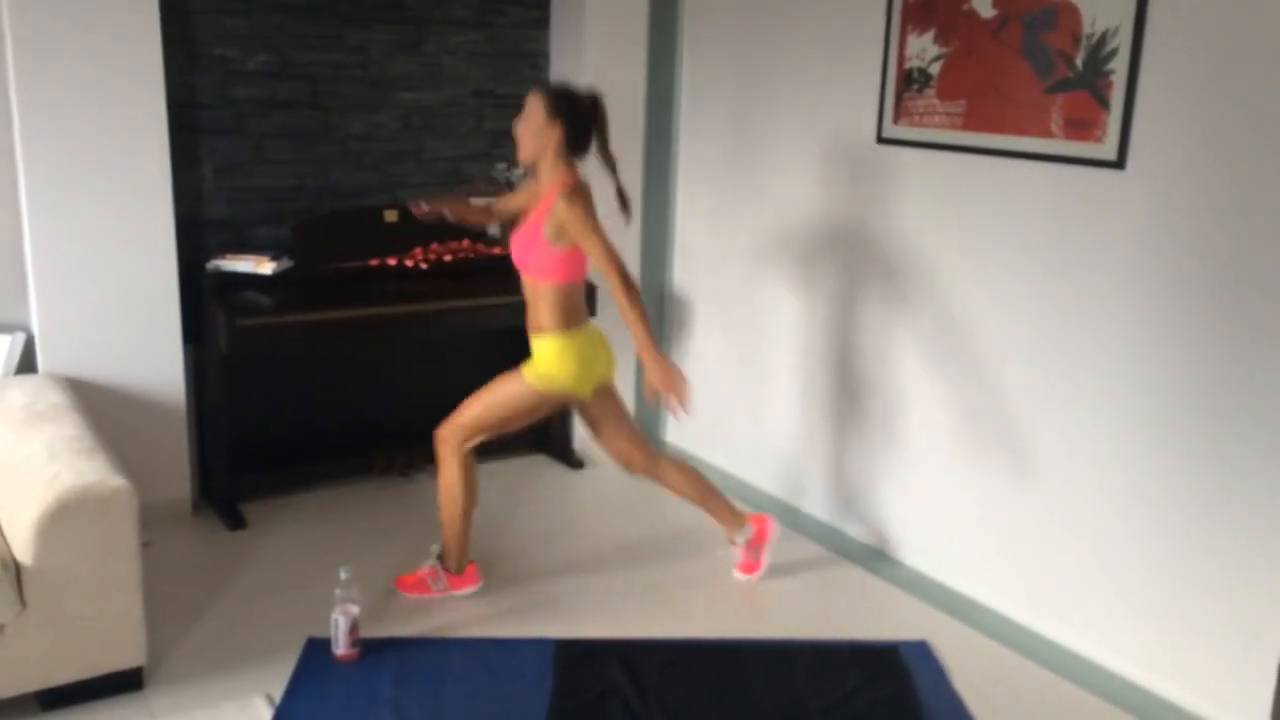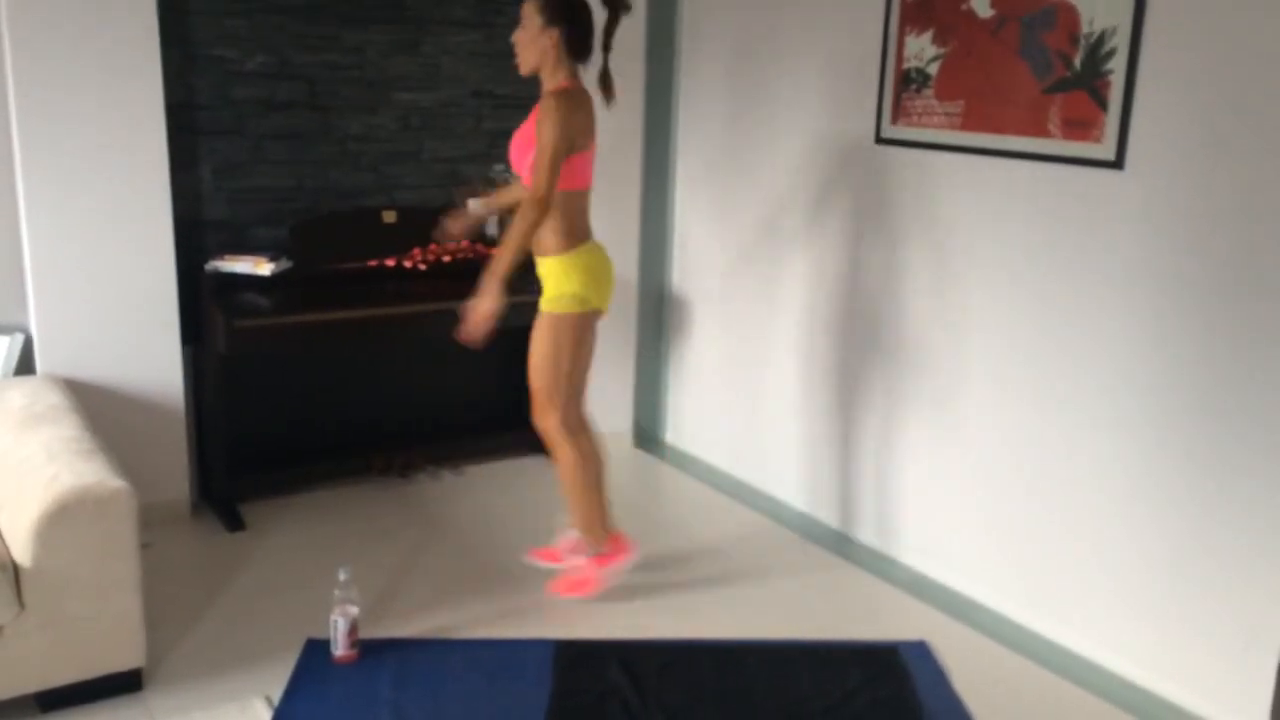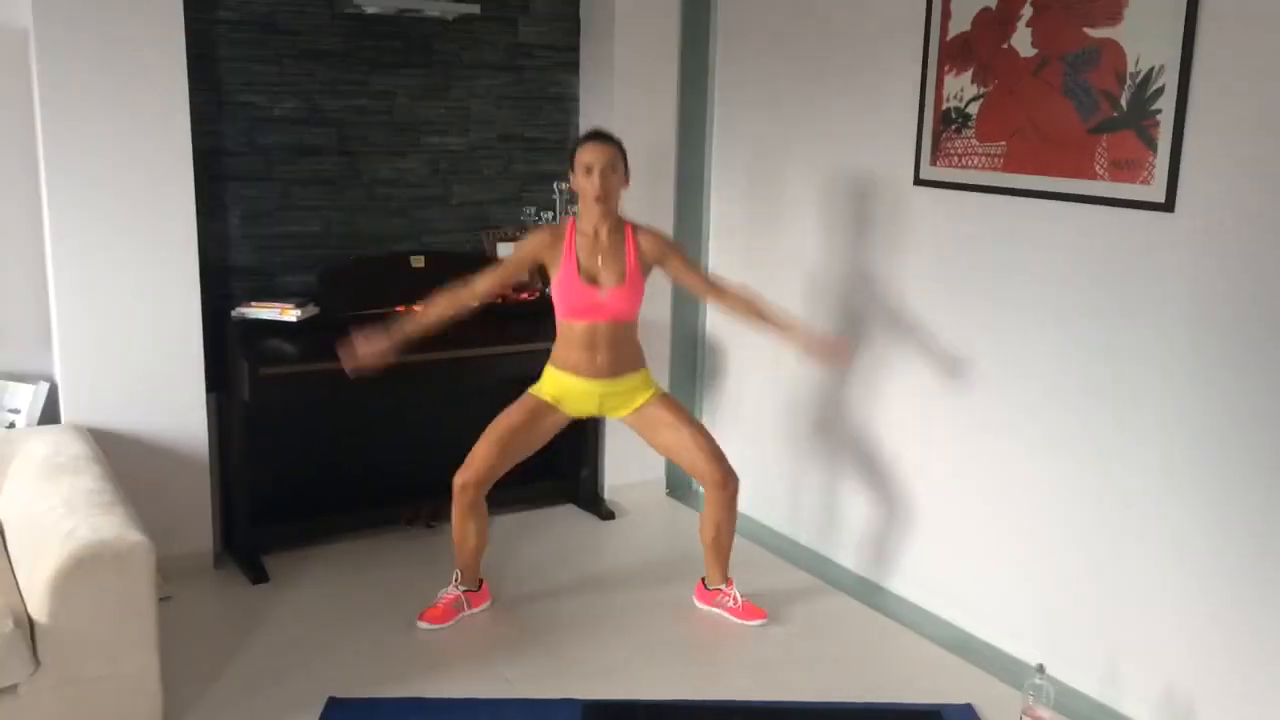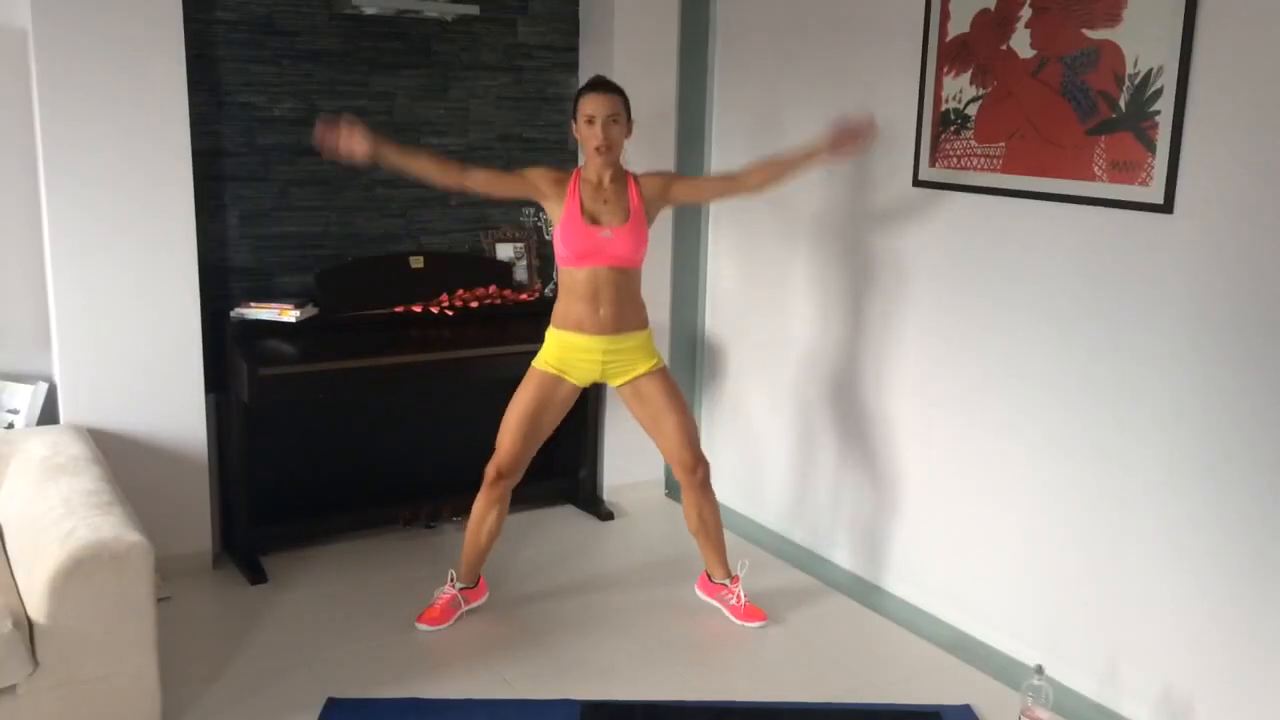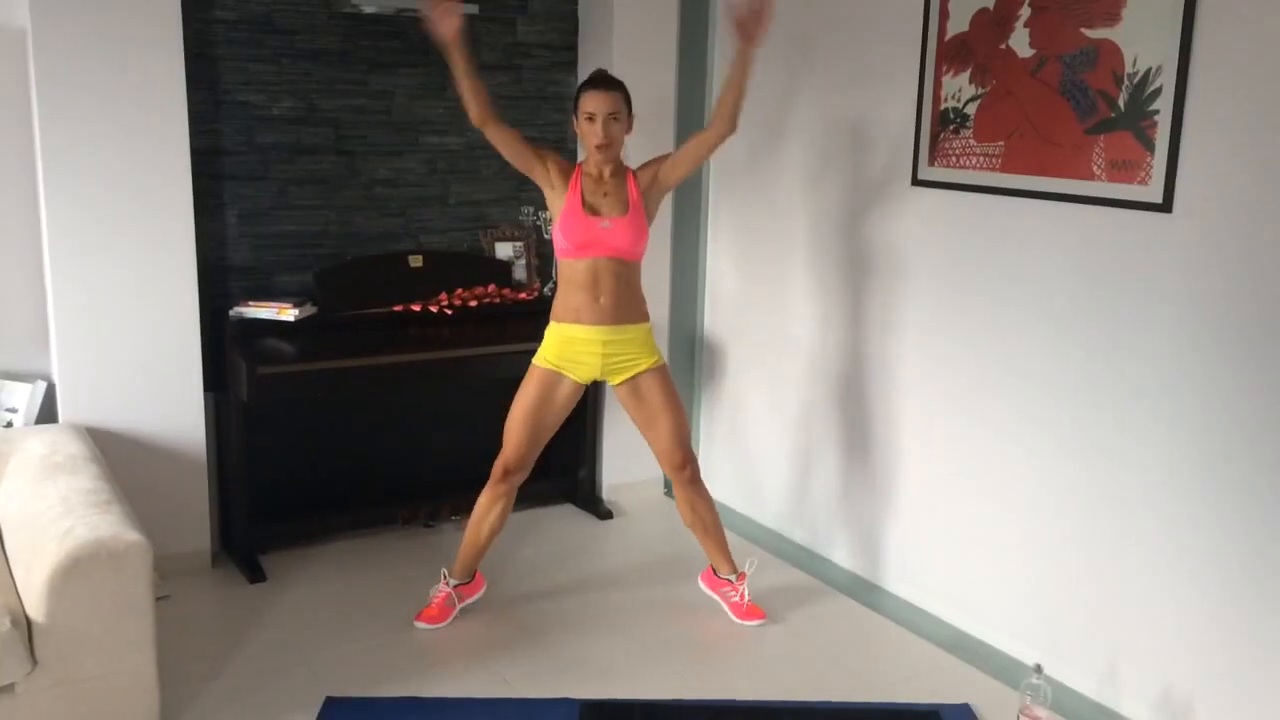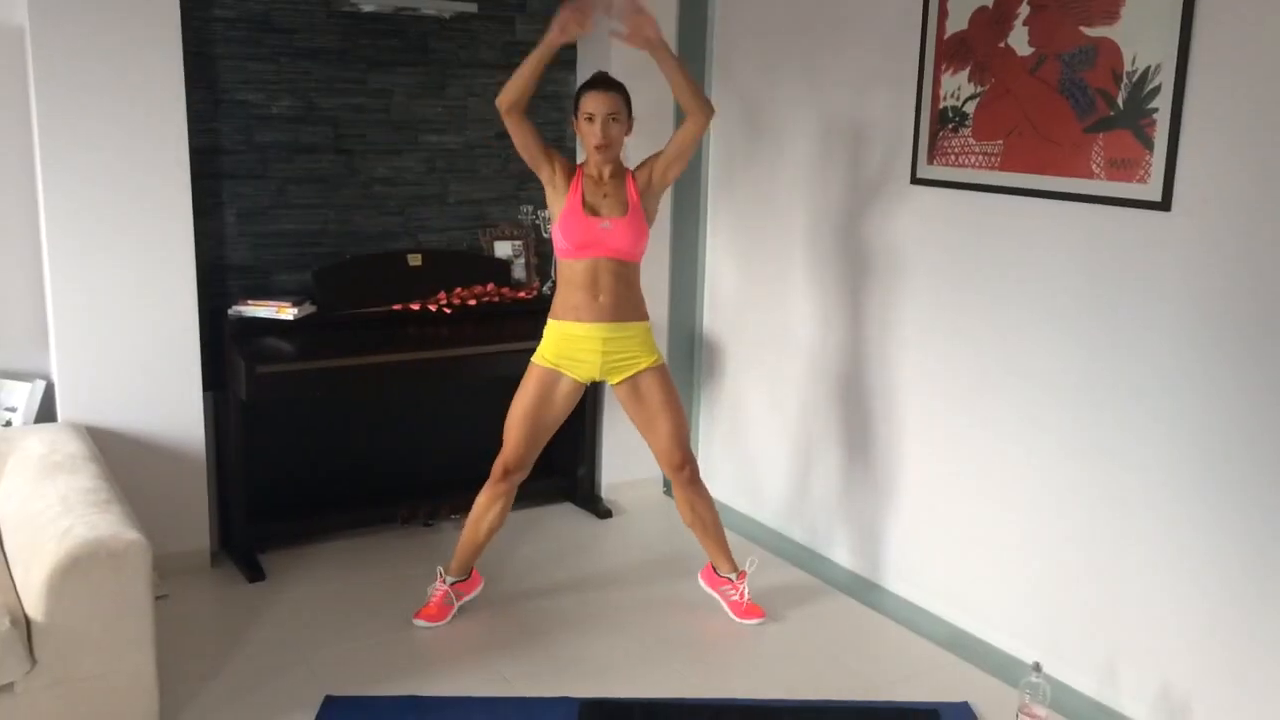
dt=0.2s
person 1, frame 1
left shoulder: (563, 198)
right shoulder: (543, 188)
left elbow: (617, 276)
right elbow: (492, 212)
left wrist: (652, 357)
right wrist: (450, 209)
left hip: (565, 359)
right hip: (569, 353)
left knee: (451, 438)
right knee: (639, 459)
left ankle: (453, 566)
right ankle: (745, 527)
person 1, frame 2
left shoulder: (561, 104)
right shoulder: (566, 101)
left elbow: (537, 203)
left wrist: (492, 282)
right wrist: (481, 207)
left hip: (572, 277)
right hip: (566, 273)
left knee: (554, 418)
right knee: (558, 412)
left ankle: (602, 546)
right ankle: (590, 533)
person 1, frame 3
left shoulder: (646, 243)
right shoulder: (550, 241)
left elbow: (716, 290)
right elbow: (474, 289)
left wrist: (794, 332)
right wrist: (396, 334)
left hip: (631, 387)
right hip: (561, 386)
left knee: (720, 479)
right knee: (469, 481)
left ankle: (716, 588)
right ankle: (468, 587)
person 1, frame 4
left shoulder: (651, 189)
right shoulder: (552, 186)
left elbow: (742, 180)
right elbow: (459, 175)
left wrist: (820, 151)
right wrist: (378, 151)
left hip: (634, 351)
right hip: (564, 350)
left knee: (693, 468)
right knee: (500, 470)
left ankle: (721, 582)
right ankle: (464, 584)
person 1, frame 5
left shoulder: (649, 181)
right shoulder: (555, 178)
left elbow: (722, 126)
right elbow: (485, 120)
left hip: (634, 347)
right hip: (565, 346)
left knee: (682, 468)
right knee: (508, 470)
left ankle: (725, 577)
right ankle: (460, 581)
person 1, frame 6
left shoulder: (647, 182)
right shoulder: (558, 178)
left elbow: (699, 114)
right elbow: (508, 106)
left hip: (633, 346)
right hip: (564, 344)
left knee: (682, 467)
right knee: (508, 468)
left ankle: (726, 573)
right ankle: (457, 578)
